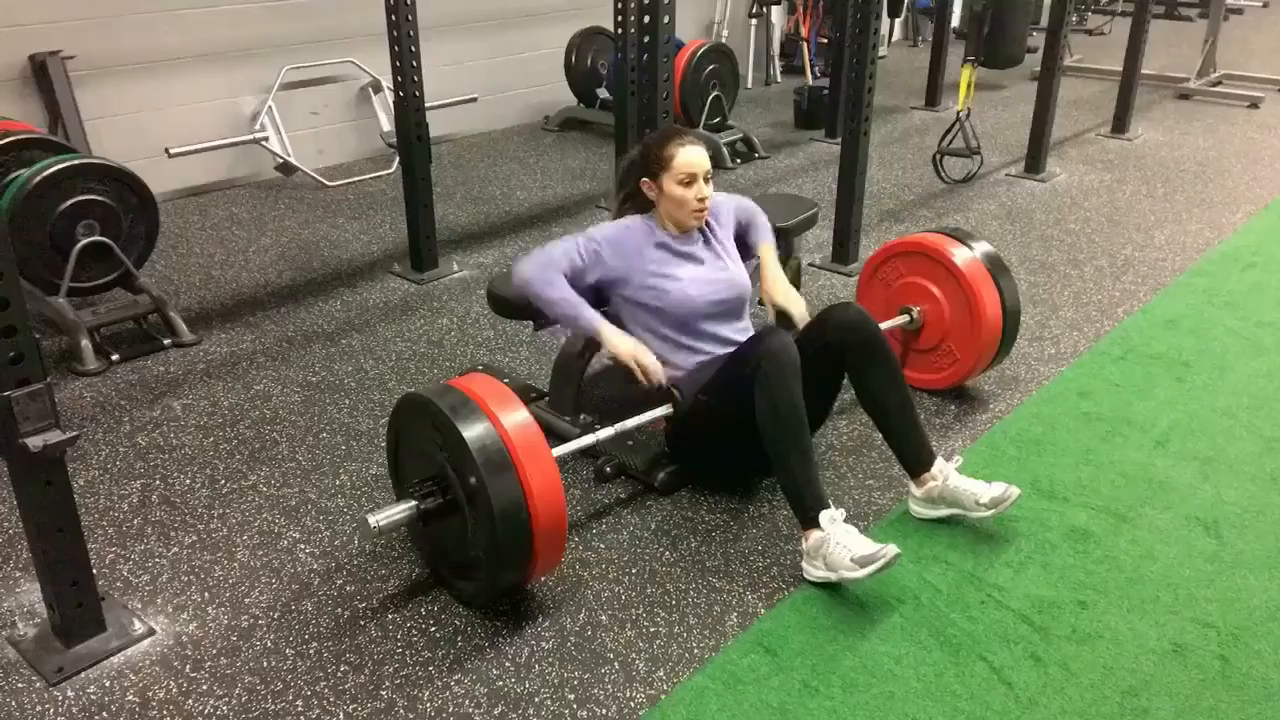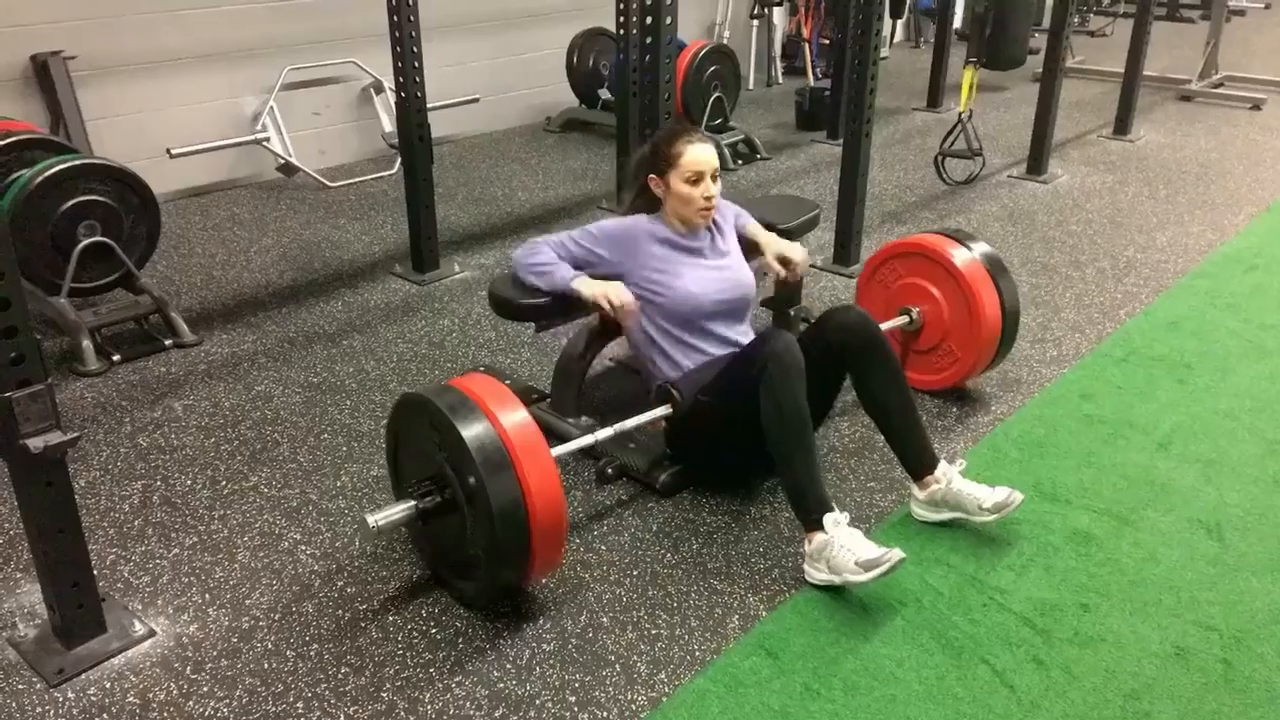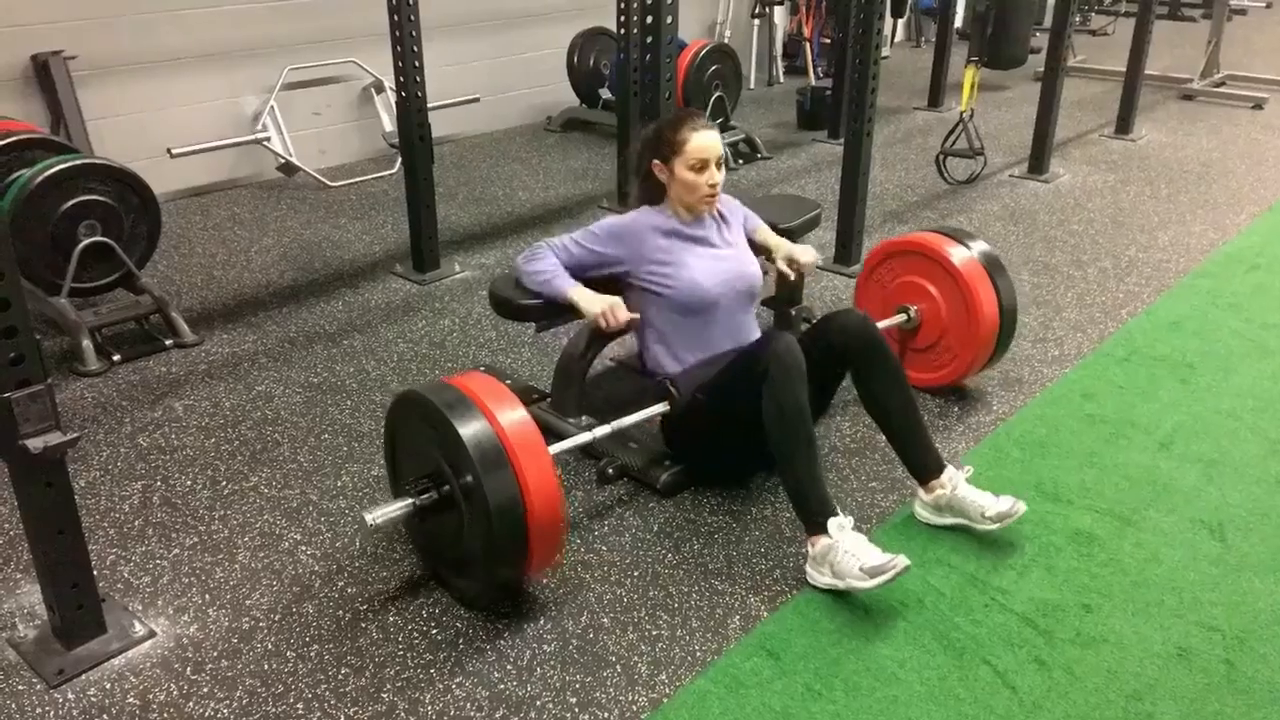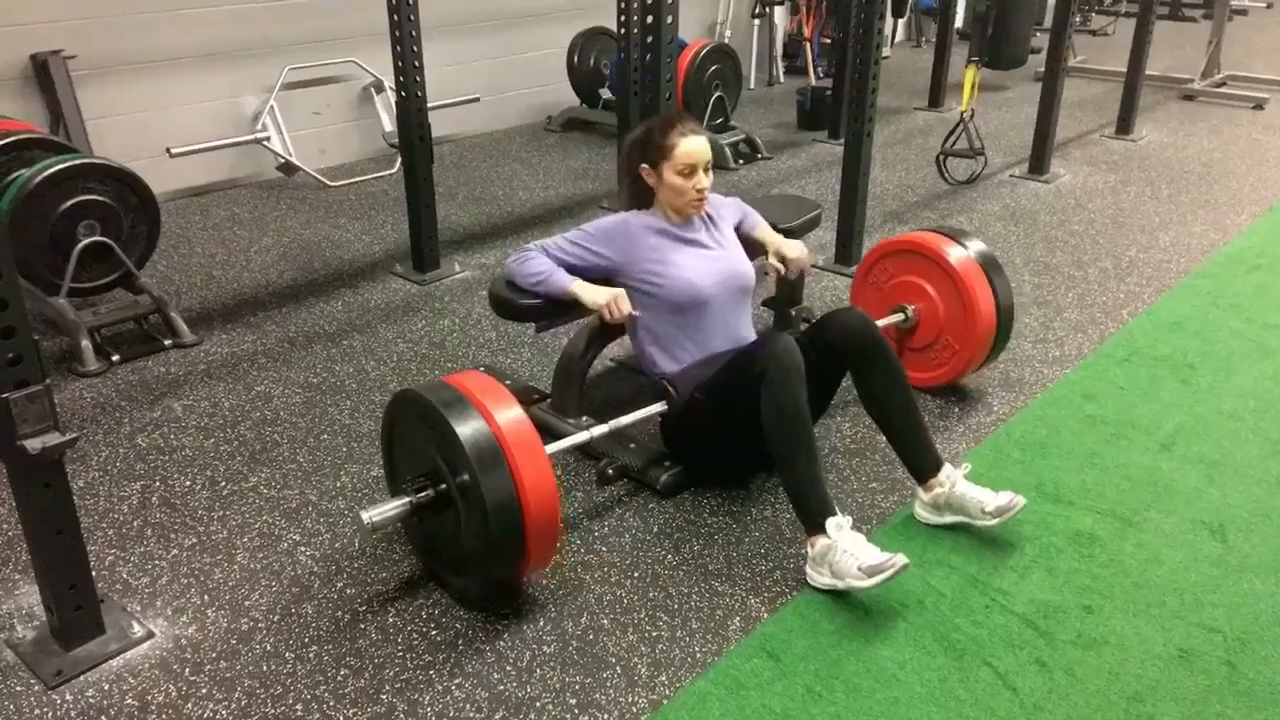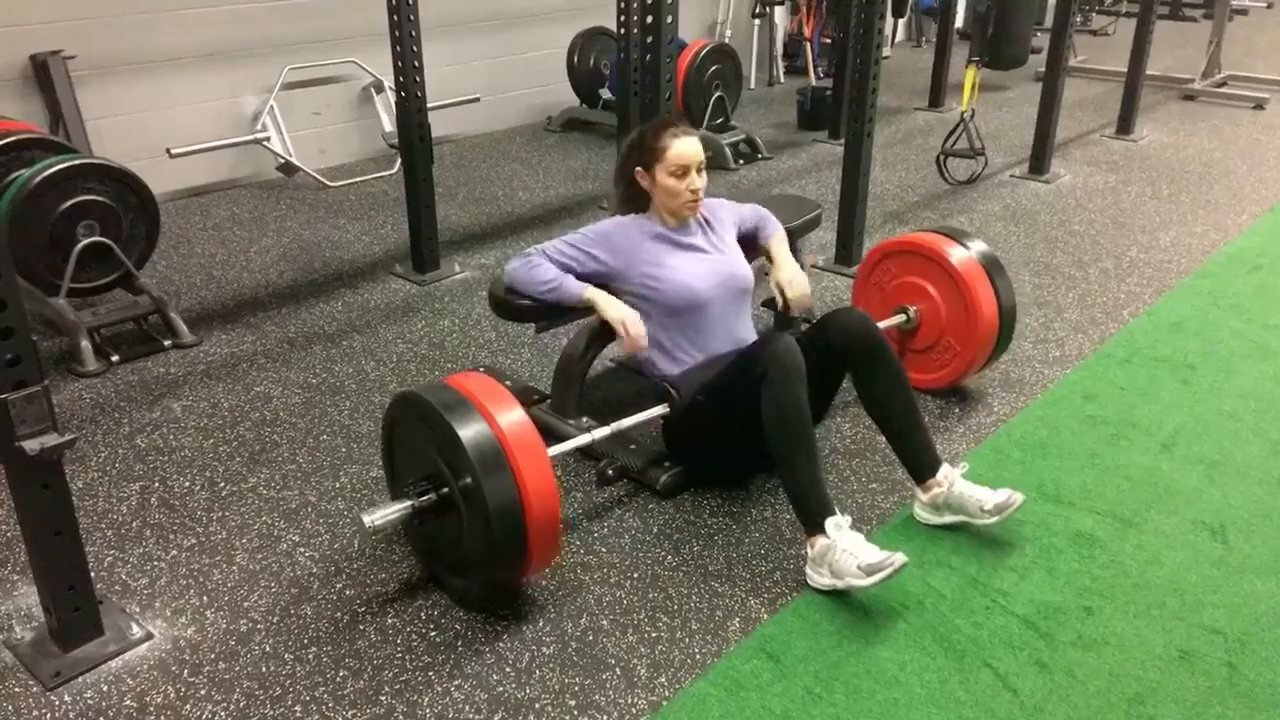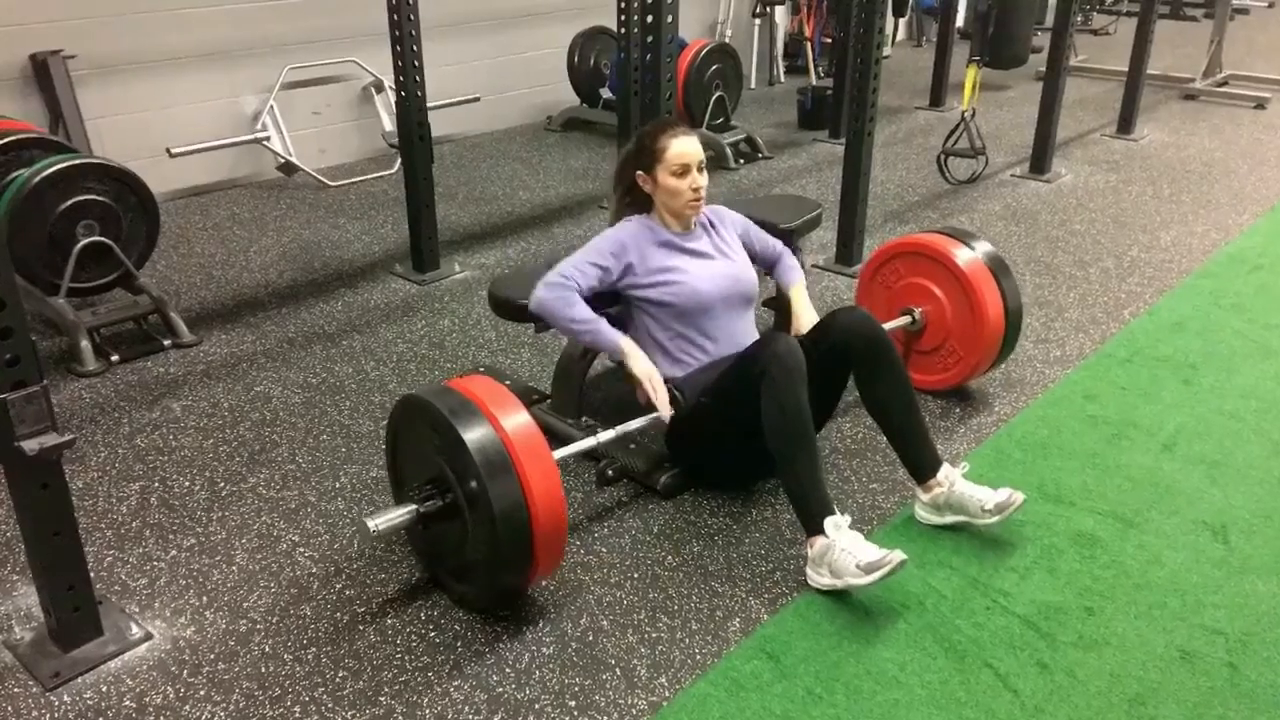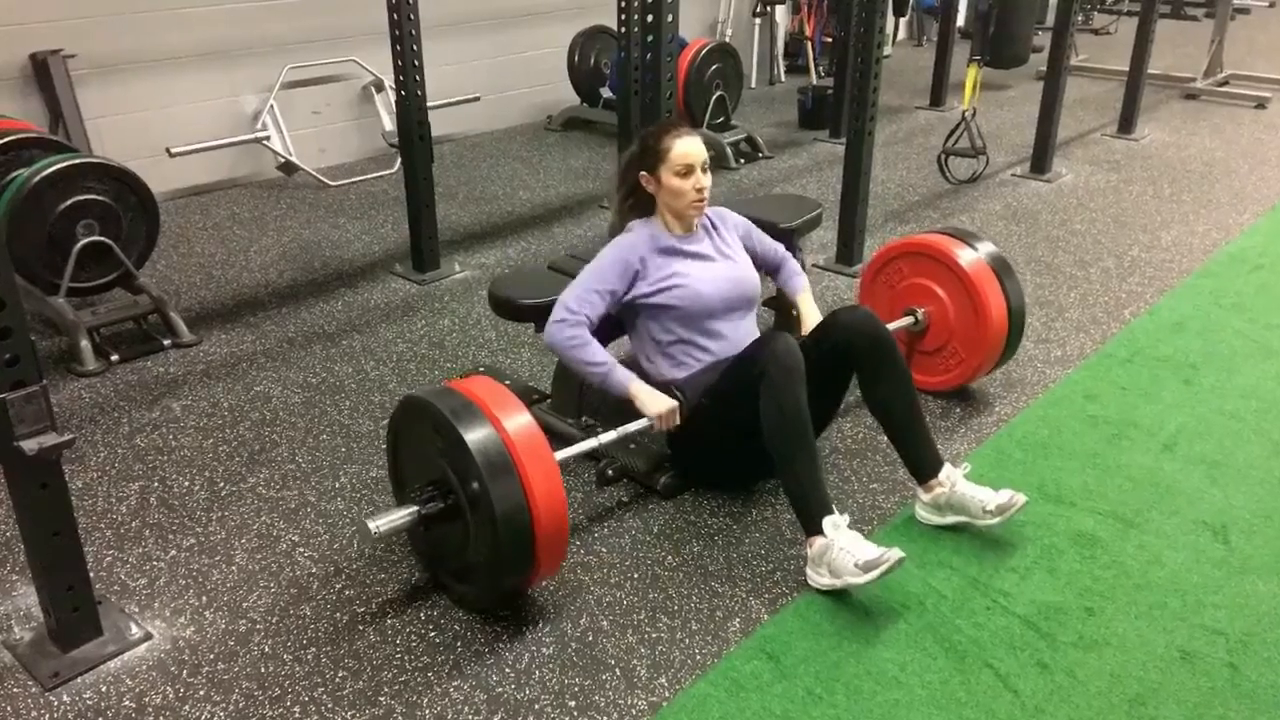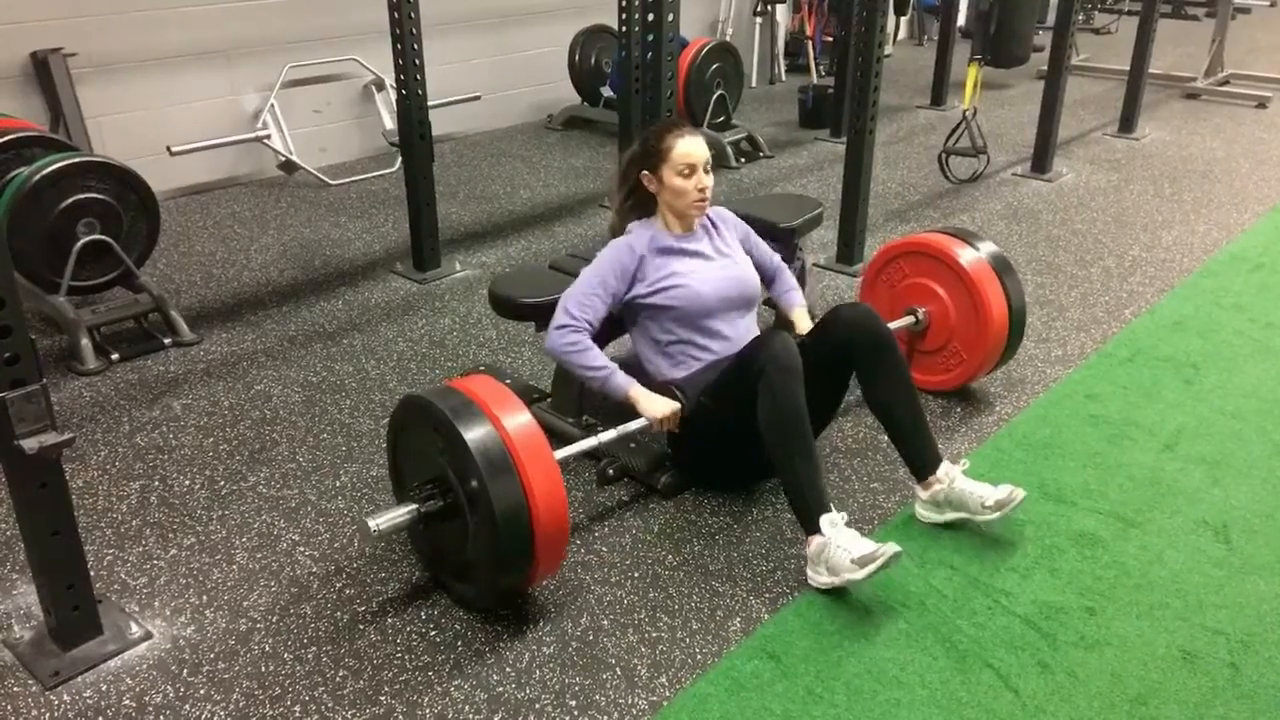
dt=0.2s
person 1, frame 1
left shoulder: (714, 215)
right shoulder: (624, 237)
left elbow: (751, 213)
right elbow: (531, 272)
left wrist: (772, 275)
right wrist: (607, 332)
left hip: (763, 397)
right hip: (698, 418)
left knee: (846, 319)
right knee: (771, 345)
left ankle: (929, 480)
right ankle: (818, 538)
person 1, frame 2
left shoulder: (719, 218)
right shoulder: (630, 237)
right elbow: (530, 255)
left wrist: (769, 240)
right wrist: (587, 283)
left hip: (766, 401)
right hip: (699, 419)
left knee: (848, 323)
right knee: (775, 345)
left ankle: (932, 483)
right ankle: (822, 541)
person 1, frame 3
left shoulder: (723, 210)
right shoulder: (634, 232)
right elbow: (534, 260)
left wrist: (778, 243)
right wrist: (583, 296)
left hip: (762, 397)
right hip: (698, 416)
left knee: (850, 327)
right knee: (778, 348)
left ankle: (938, 487)
right ankle: (825, 543)
person 1, frame 4
left shoulder: (714, 210)
right shoulder: (623, 234)
left elbow: (740, 212)
right elbow: (523, 261)
left wrist: (773, 239)
right wrist: (585, 288)
left hip: (762, 397)
right hip: (697, 416)
left knee: (849, 325)
right knee: (776, 348)
left ankle: (937, 486)
right ankle: (825, 544)
person 1, frame 5
left shoulder: (714, 214)
right shoulder: (620, 237)
left elbow: (761, 217)
right elbow: (522, 268)
left wrist: (783, 260)
right wrist: (599, 296)
left hip: (763, 398)
right hip: (699, 419)
left knee: (850, 325)
right knee: (776, 348)
left ankle: (936, 485)
right ankle: (824, 544)
person 1, frame 6
left shoulder: (720, 221)
right shoulder: (629, 240)
left elbow: (779, 255)
right elbow: (549, 295)
left wrist: (801, 304)
right wrist: (630, 351)
left hip: (768, 400)
right hip: (701, 422)
left knee: (852, 325)
right knee: (777, 349)
left ankle: (936, 486)
right ankle: (825, 545)
person 1, frame 7
left shoulder: (723, 223)
right shoulder: (632, 249)
left elbow: (782, 261)
right elbow: (563, 329)
left wrist: (808, 308)
right wrist: (638, 389)
left hip: (771, 401)
right hip: (703, 424)
left knee: (856, 324)
right knee: (776, 348)
left ankle: (937, 487)
right ankle: (825, 544)
person 1, frame 8
left shoulder: (722, 223)
right shoulder: (632, 250)
left elbow: (775, 271)
right elbow: (564, 334)
left wrist: (804, 324)
right wrist: (639, 395)
left hip: (770, 400)
right hip: (705, 424)
left knee: (855, 321)
right knee: (773, 347)
left ankle: (936, 484)
right ankle: (823, 541)
